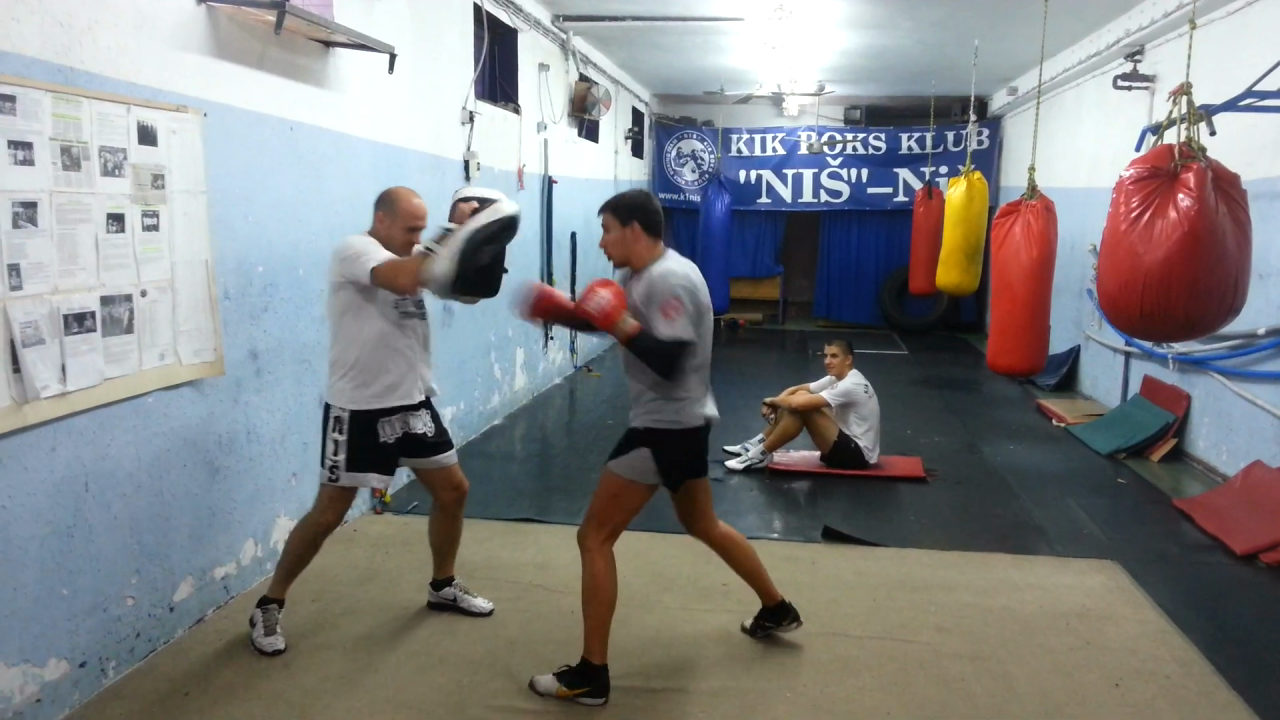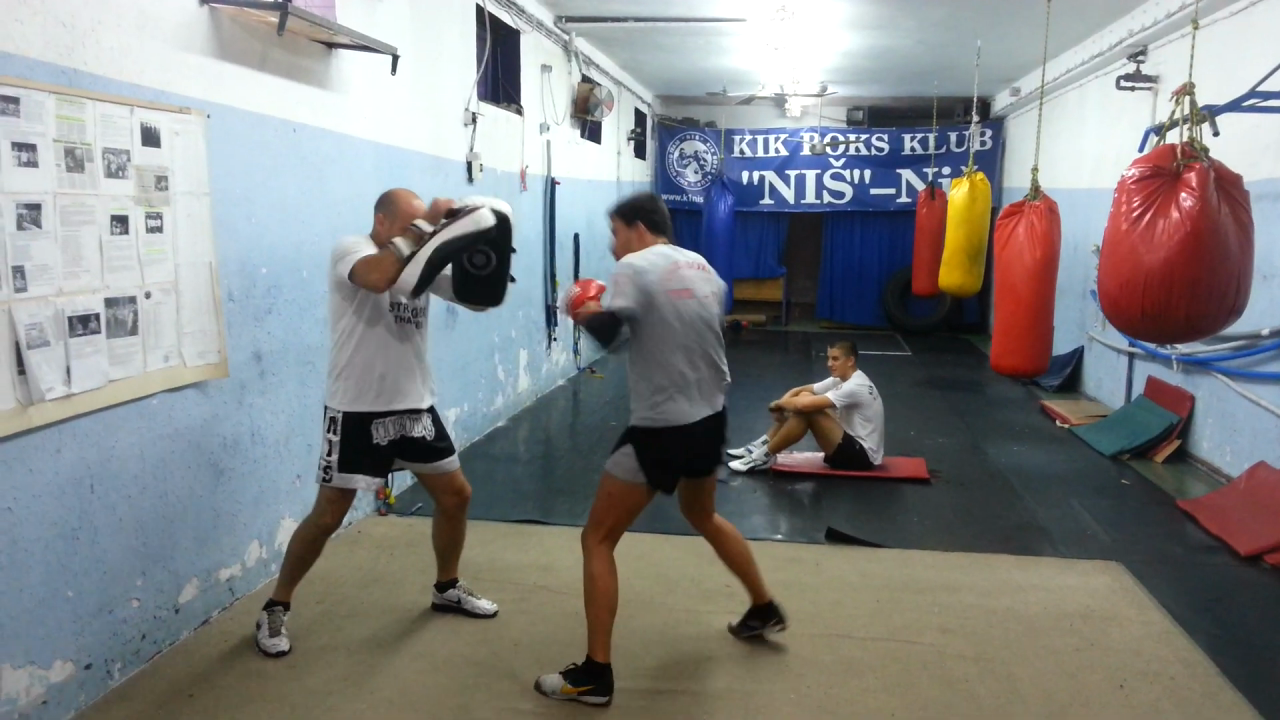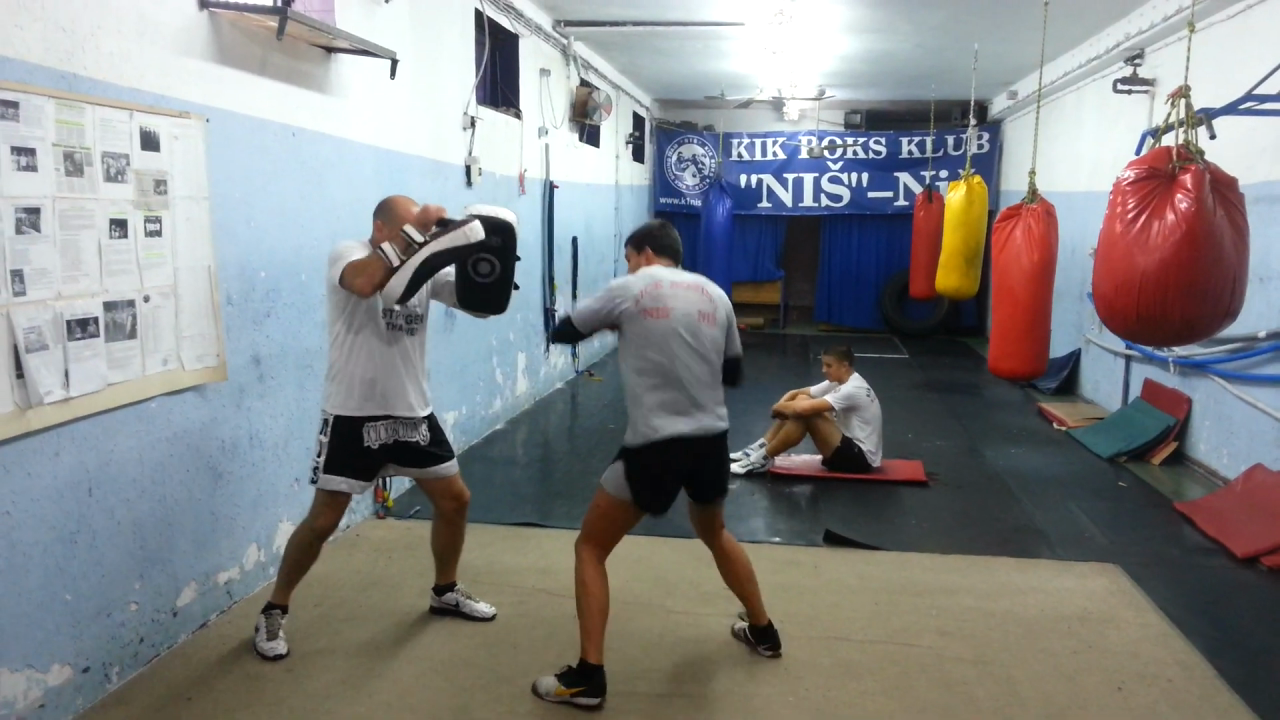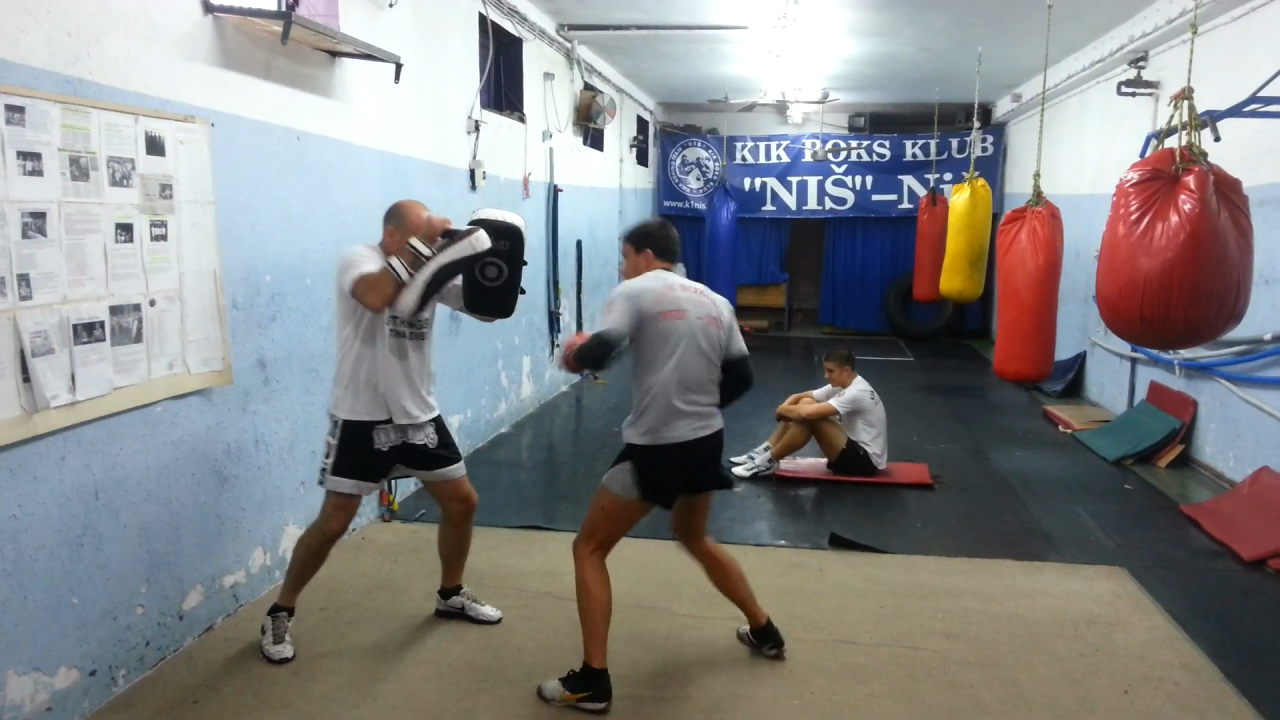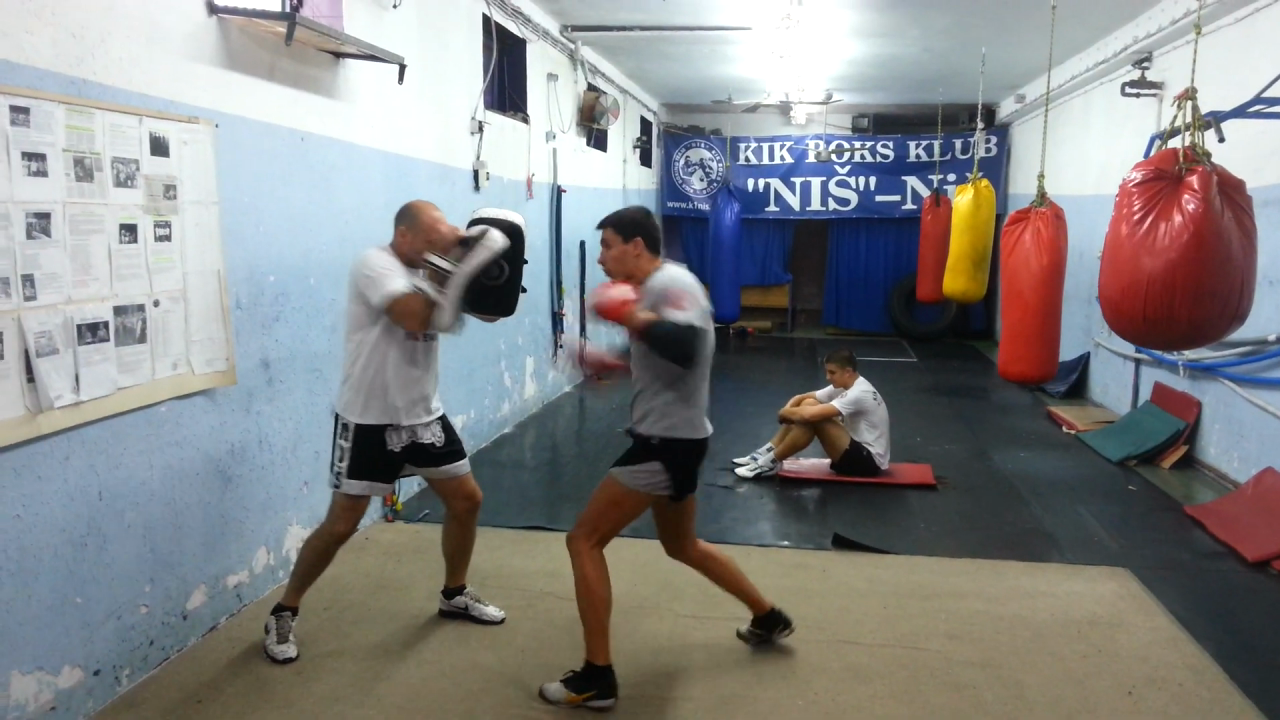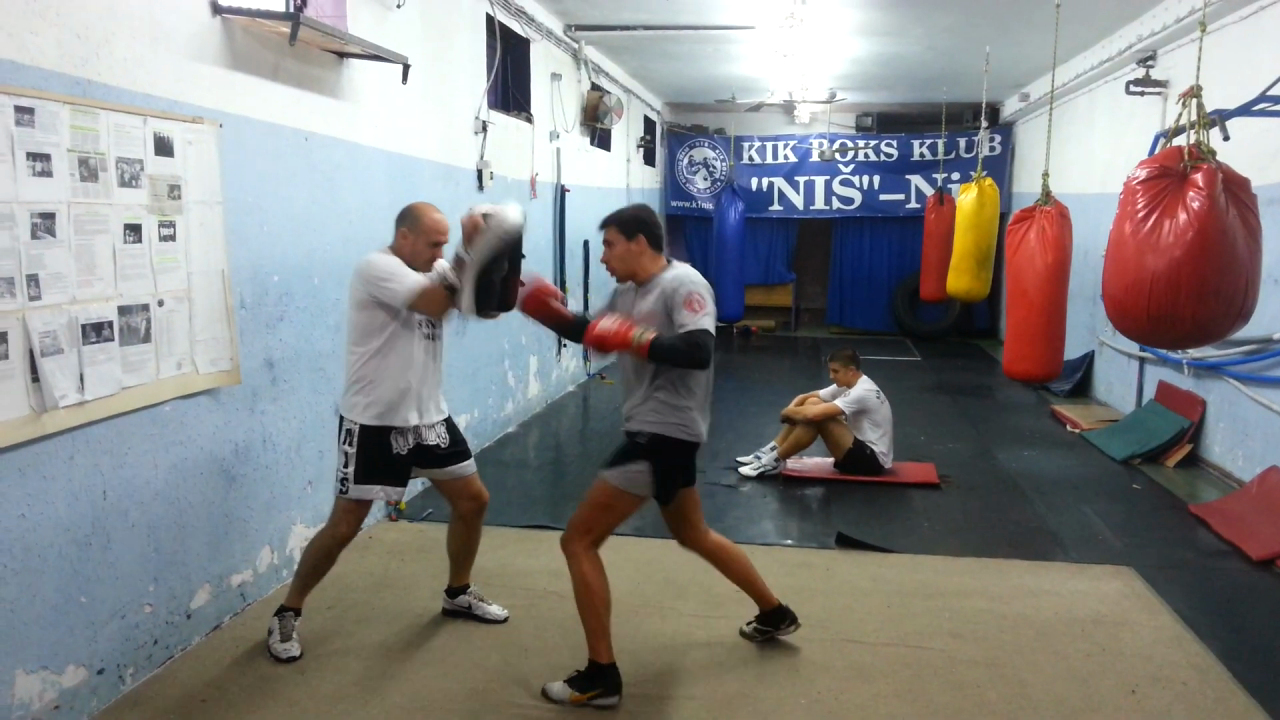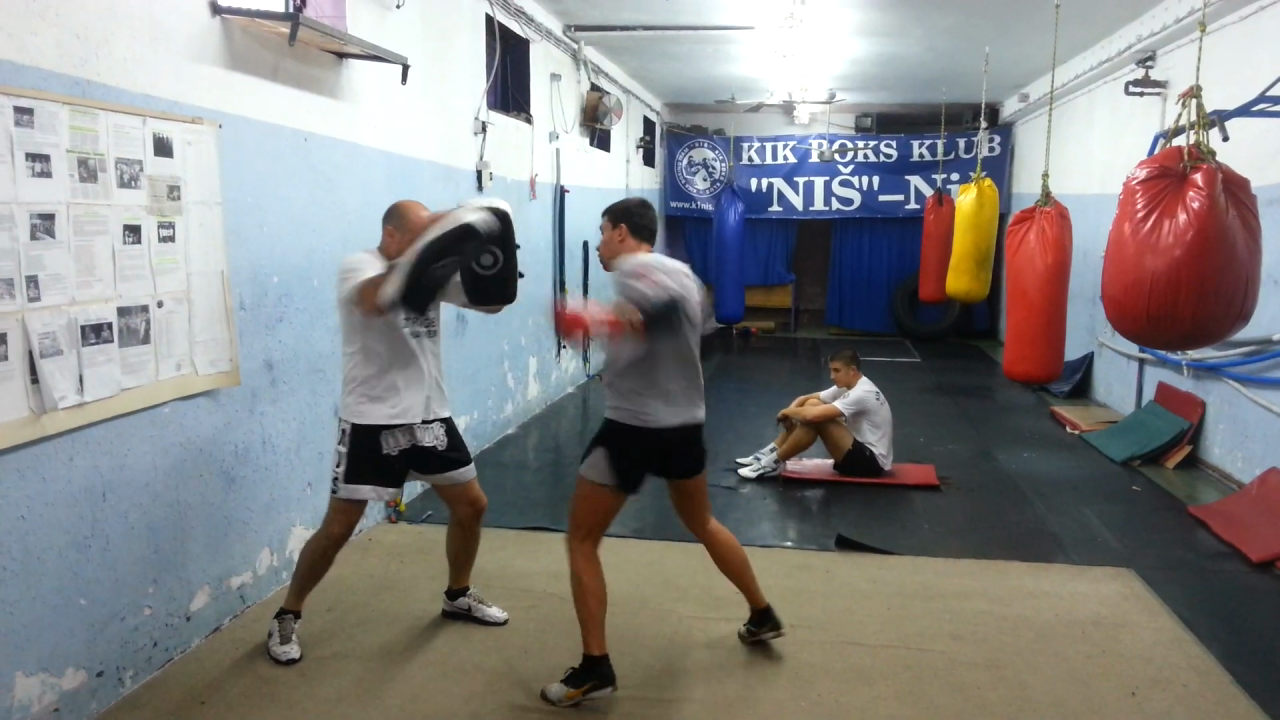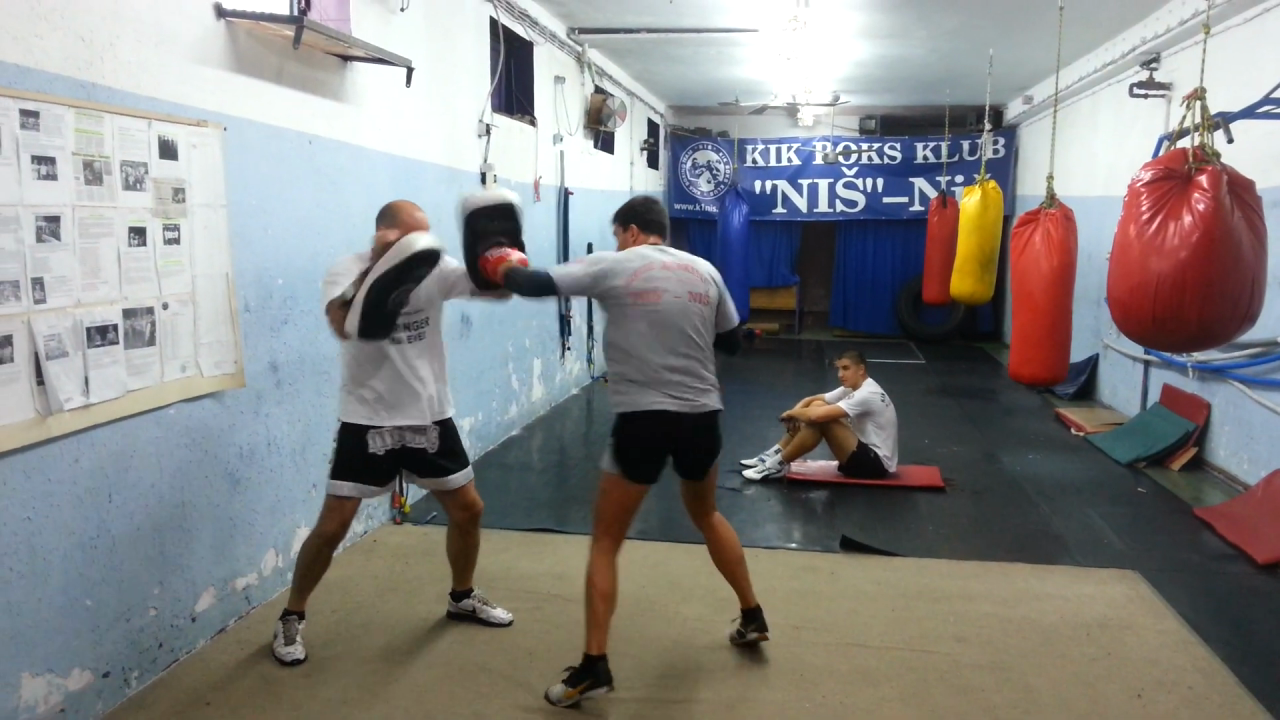
dt=0.1s
person 1, frame 1
left shoulder: (668, 279)
right shoulder: (639, 272)
left elbow: (669, 362)
right elbow: (600, 314)
left wrist: (619, 323)
right wrist: (565, 309)
left hip: (665, 429)
right hip: (687, 425)
left knee: (594, 537)
right knee: (704, 525)
left ankle: (592, 674)
right ankle: (777, 608)
person 1, frame 2
left shoulder: (635, 269)
right shoulder: (705, 269)
left elbow: (607, 331)
left wrist: (590, 310)
left hip: (662, 427)
right hip: (709, 418)
left knee: (597, 539)
right knee: (705, 518)
left ankle: (594, 675)
right ankle: (764, 609)
person 1, frame 3
left shoulder: (627, 288)
right shoulder: (716, 295)
left elbow: (564, 332)
right elbow: (733, 374)
left wrist: (577, 319)
left hip: (655, 446)
right hip: (711, 438)
left knee: (590, 548)
right knee: (715, 534)
left ankle: (588, 676)
right ankle: (763, 630)
person 1, frame 4
left shoulder: (636, 291)
right shoulder: (715, 303)
left elbow: (598, 349)
right elbow: (741, 377)
left wrist: (574, 351)
left hip: (658, 445)
right hip: (704, 439)
left knee: (589, 548)
right knee: (695, 540)
left ankle: (593, 678)
right ankle: (764, 631)
person 1, frame 5
left shoulder: (671, 282)
right shoulder: (650, 288)
left elbow: (685, 351)
left wrist: (632, 318)
left hip: (669, 439)
right hip: (675, 436)
left knee: (583, 541)
right knee: (682, 545)
left ankle: (597, 676)
right ankle: (768, 618)
person 1, frame 6
left shoulder: (682, 283)
right shoulder: (628, 290)
left elbow: (697, 353)
right elbow: (596, 332)
left wrist: (634, 342)
right wrist: (554, 311)
left hip: (660, 439)
right hip: (676, 434)
left knee: (577, 543)
right knee: (694, 536)
left ankle: (602, 675)
right ankle: (775, 612)
person 1, frame 7
left shoulder: (637, 271)
right shoulder: (673, 274)
left elbow: (672, 312)
left wrist: (616, 319)
left hip: (632, 429)
right hip: (685, 423)
left knee: (581, 540)
right knee: (702, 523)
left ankle: (595, 668)
right ankle: (763, 616)
person 1, frame 8
left shoulder: (614, 266)
right shoulder: (705, 272)
left elbow: (546, 283)
right elbow: (731, 341)
left wrist: (507, 270)
left hip: (642, 417)
right hip: (702, 414)
left knee: (604, 541)
right knee: (707, 516)
left ankle: (593, 668)
right ankle: (753, 617)
person 2, frame 1
left shoulder: (411, 258)
right shoulder: (354, 249)
left elbow: (468, 289)
right elbow: (404, 279)
left wrist: (469, 233)
right wrist: (454, 233)
left hip: (411, 401)
right hip: (358, 408)
left knee: (453, 490)
right knee: (328, 514)
left ankle: (443, 586)
right ankle: (270, 604)
person 2, frame 2
right shoulder: (352, 249)
right elbow: (376, 278)
right wrist: (422, 229)
left hip: (415, 407)
right hip: (358, 411)
left knee: (456, 495)
right knee: (327, 516)
left ankle: (447, 588)
right ankle: (275, 608)
person 2, frame 3
right shoulder: (348, 254)
right elbow: (363, 283)
right wrist: (413, 235)
left hip: (412, 412)
right hip: (352, 415)
left knee: (455, 499)
right knee: (323, 520)
left ankle: (445, 591)
right ankle: (273, 611)
person 2, frame 4
left shoulder: (429, 272)
right shoulder: (359, 260)
right elbow: (376, 297)
right wrist: (419, 246)
left hip: (418, 414)
right hip: (361, 418)
left knee: (462, 501)
right knee: (333, 523)
left ankle: (451, 595)
right ankle: (280, 614)
person 2, frame 5
right shoulder: (373, 265)
right elbow: (413, 319)
right wrist: (444, 259)
left hip: (423, 413)
right hip: (369, 419)
left knee: (467, 499)
right knee: (341, 524)
left ankle: (455, 594)
right ankle: (284, 613)
person 2, frame 6
left shoulder: (433, 270)
right shoulder: (378, 267)
right elbow: (435, 304)
right wrist: (468, 250)
left hip: (427, 415)
right hip: (375, 422)
left knee: (473, 500)
right knee: (343, 528)
left ankle: (458, 594)
right ankle: (288, 613)
person 2, frame 7
right shoulder: (358, 266)
left elbow: (489, 301)
right elbow: (374, 302)
left hip: (429, 415)
right hip: (371, 422)
left knee: (472, 505)
right knee: (338, 528)
left ankle: (458, 596)
right ankle: (287, 616)
person 2, frame 8
left shoulder: (432, 269)
right shoulder: (346, 271)
right elbow: (342, 323)
right wrist: (374, 262)
left hip: (430, 418)
right hip: (366, 422)
left knee: (467, 509)
right knee: (331, 528)
left ankle: (463, 597)
right ankle: (291, 618)
